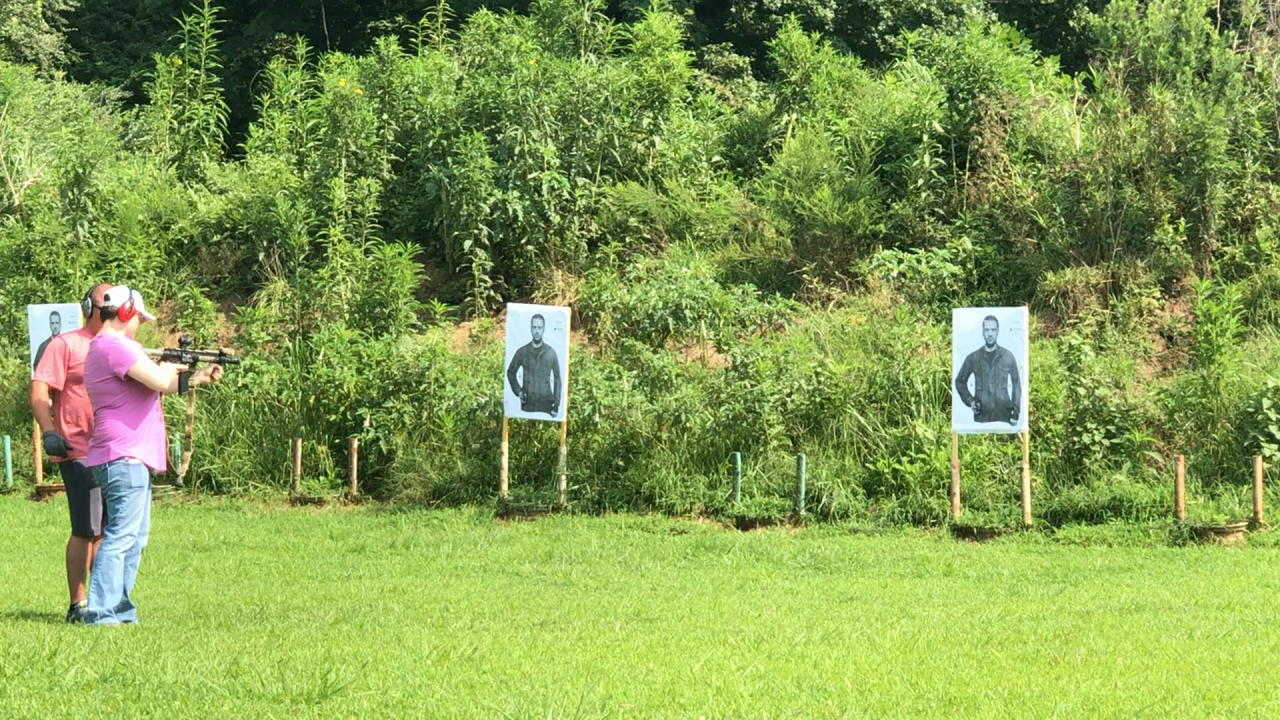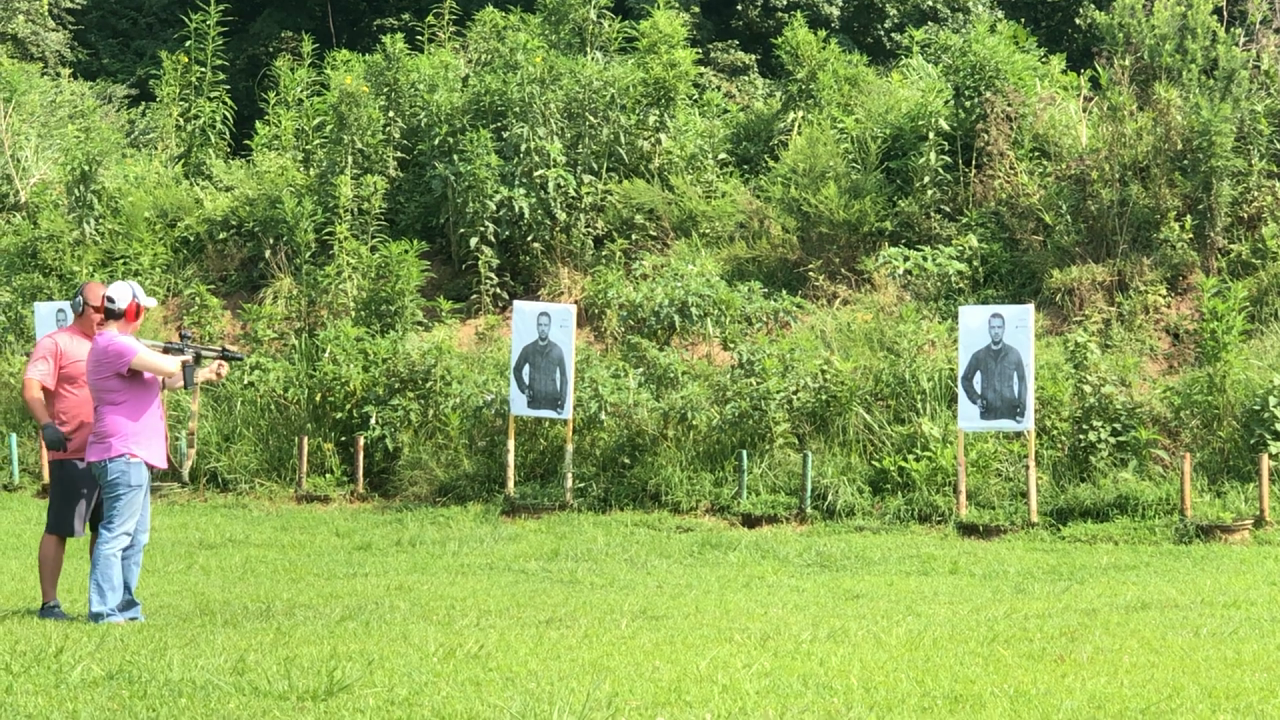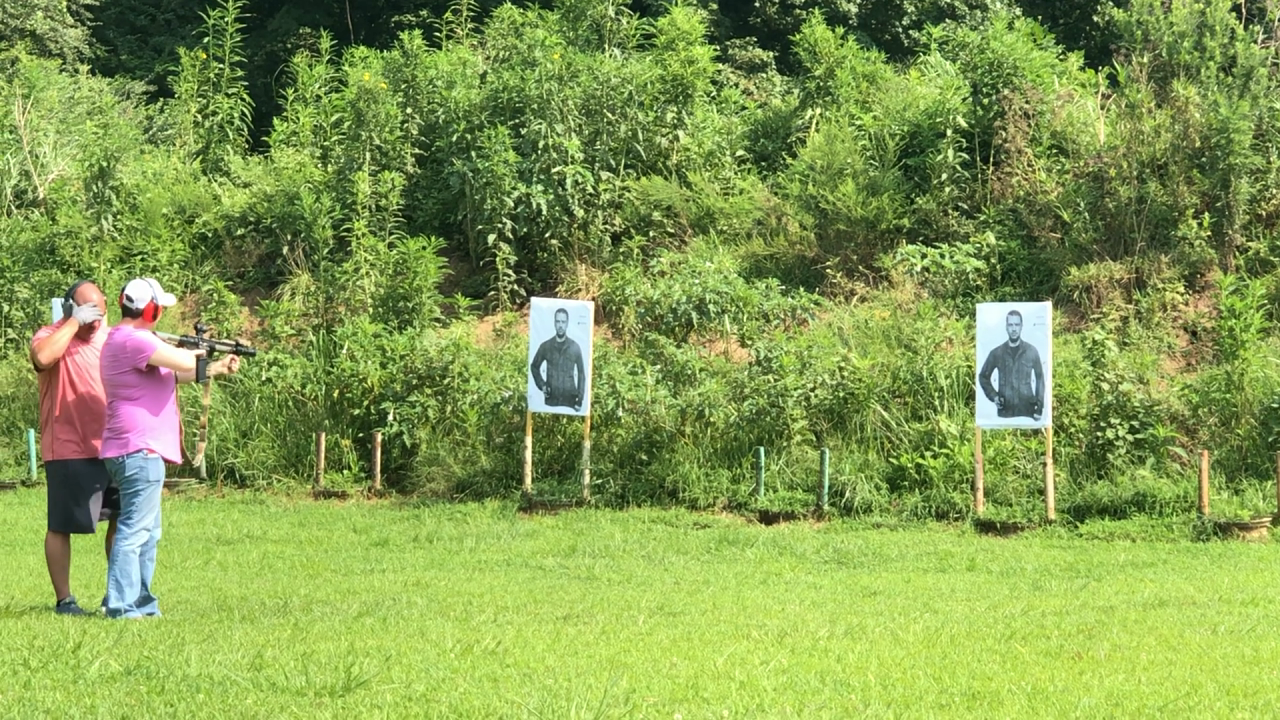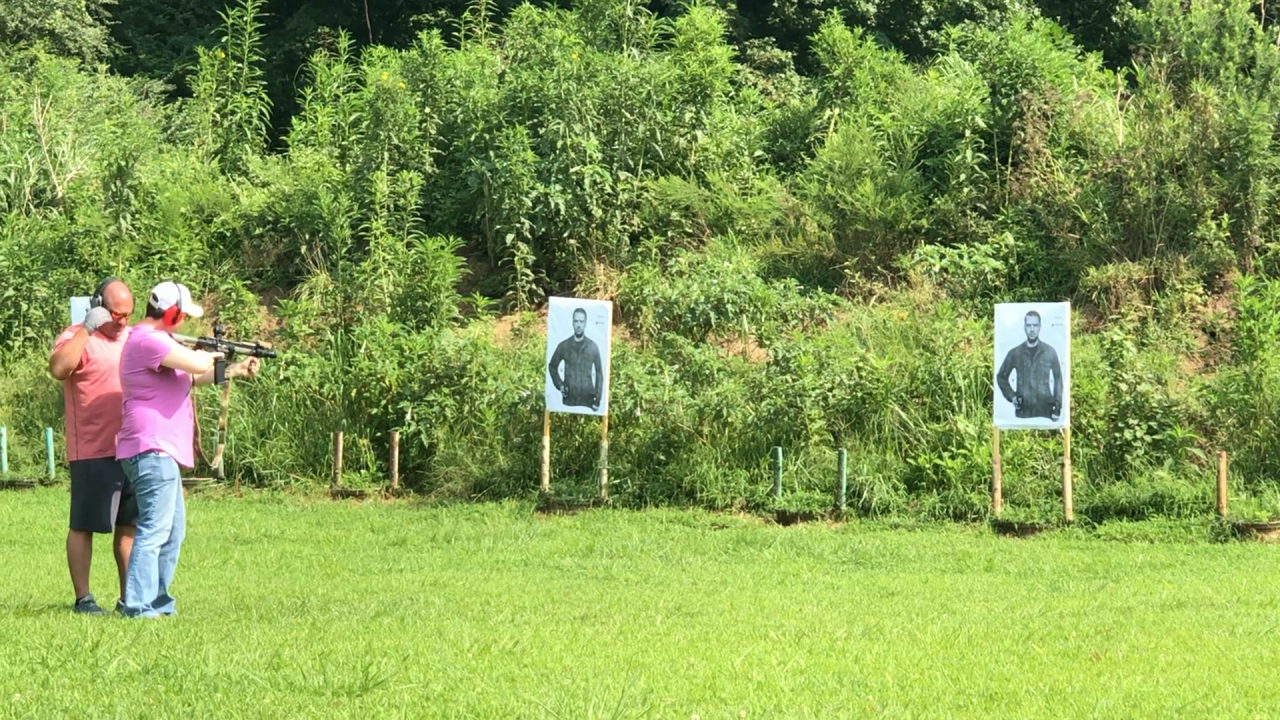
dt=0.5s
person 1, frame 1
left shoulder: (110, 347)
right shoulder: (115, 346)
left elbow: (152, 385)
right elbow: (160, 382)
left wrist: (200, 377)
right wrist: (170, 368)
left hip: (133, 457)
right hip: (123, 458)
left knee: (134, 537)
right knee: (121, 535)
left ankle: (119, 610)
right ankle: (100, 614)
person 1, frame 2
left shoulder: (117, 344)
right shoulder: (115, 344)
left elbow: (159, 382)
right elbow: (166, 368)
left wrist: (205, 374)
right wrist: (178, 359)
left hip: (133, 455)
right hip: (122, 455)
left knee: (135, 537)
right knee: (116, 535)
left ankle: (124, 607)
right ankle: (103, 613)
person 1, frame 3
left shoulder: (128, 339)
right shoulder: (133, 340)
left elbow: (171, 374)
right elbow: (184, 364)
left wrist: (217, 368)
right wrist: (192, 353)
left hip: (142, 450)
right hip: (138, 450)
left knee: (147, 532)
right knee: (134, 530)
left ankle: (141, 603)
right ankle: (121, 608)
person 1, frame 4
left shoulder: (152, 339)
right shoulder: (148, 340)
left elbow: (190, 377)
right elbow: (197, 365)
left wrist: (236, 370)
right wrist: (210, 355)
left hip: (160, 451)
right hip: (152, 451)
left knee: (172, 531)
right knee: (154, 531)
left ankle: (158, 603)
right ankle: (138, 607)
person 2, frame 1
right shoulder: (64, 344)
right elbow: (39, 391)
right wrist: (49, 431)
right hip: (79, 452)
left knee: (107, 530)
right knee: (86, 530)
right ankle: (77, 603)
person 2, frame 2
right shoulder: (55, 343)
right elbow: (30, 388)
right wrist: (46, 425)
right hip: (72, 452)
right knee: (59, 528)
right ankle: (49, 603)
person 2, frame 3
left shoulder: (107, 334)
right shoulder: (50, 336)
right elbow: (42, 357)
right wrist: (73, 322)
right hip: (68, 451)
left knee: (122, 518)
right knee: (62, 526)
right ankle: (64, 599)
person 2, frame 4
left shoulder: (133, 336)
right shoulder: (76, 338)
right elbow: (58, 369)
right wrist: (85, 329)
right hip: (93, 450)
left knee: (129, 524)
right knee: (83, 525)
left ankle: (129, 597)
right ankle: (83, 598)
